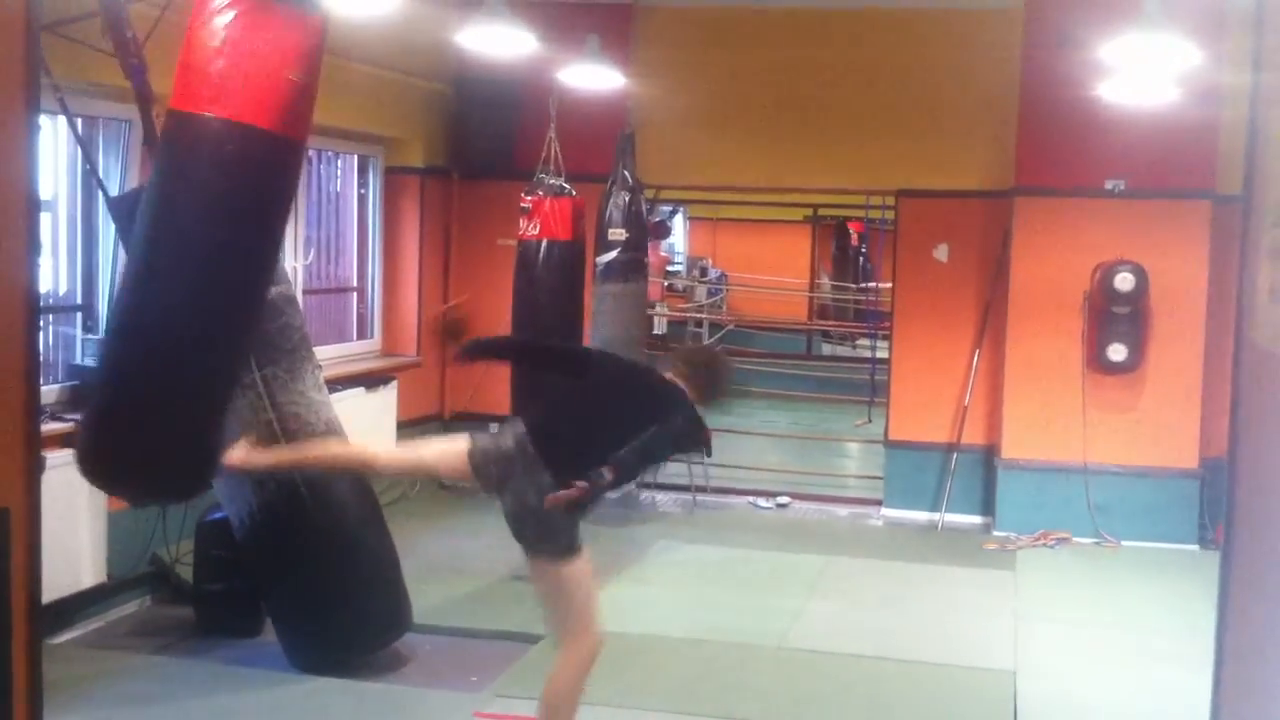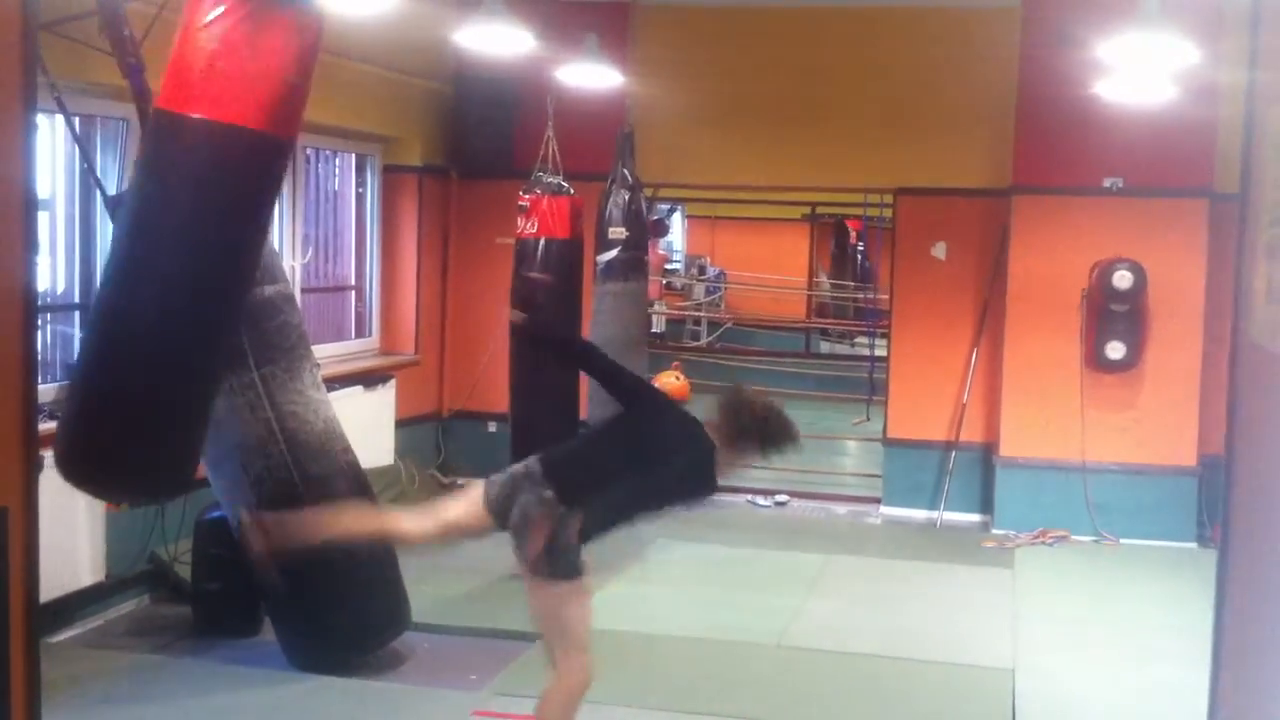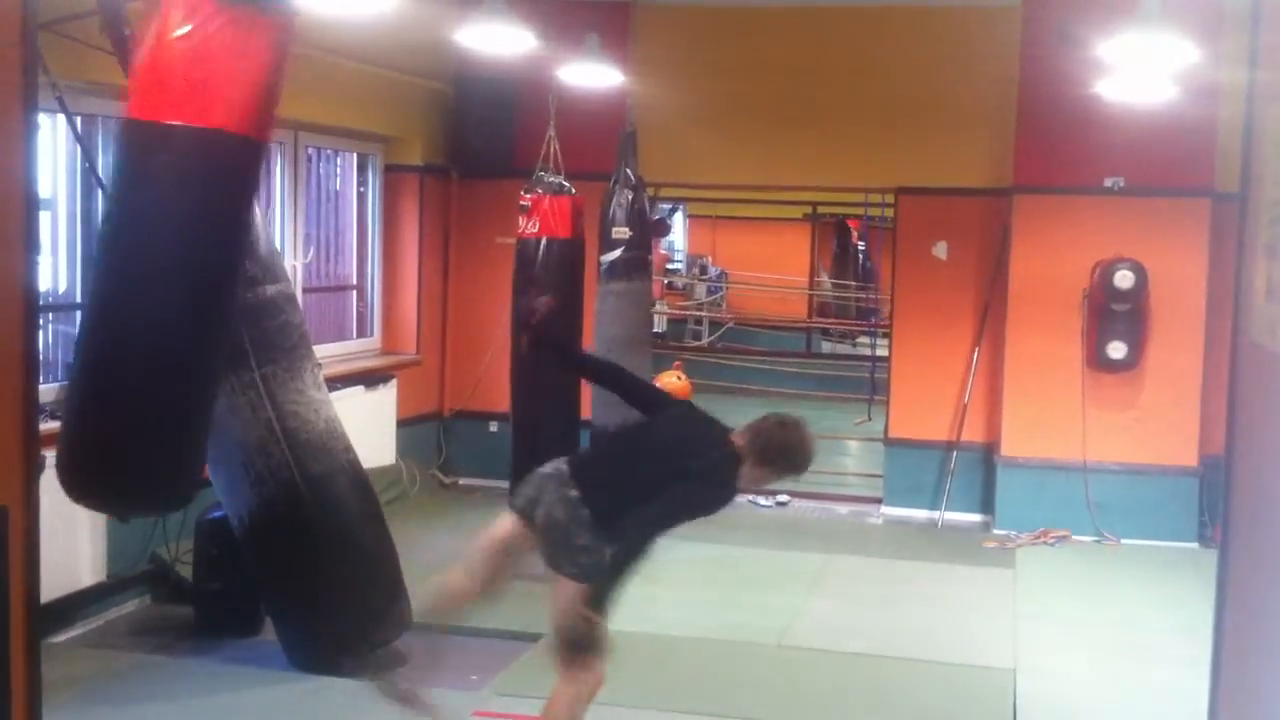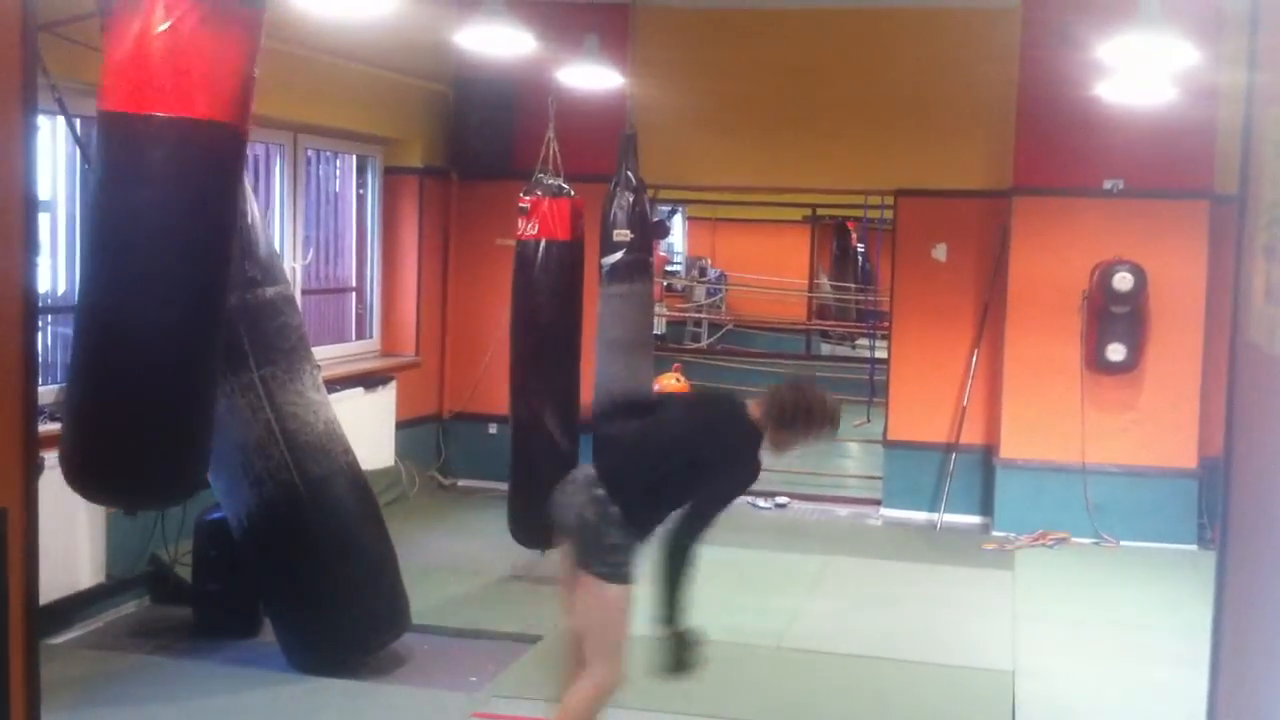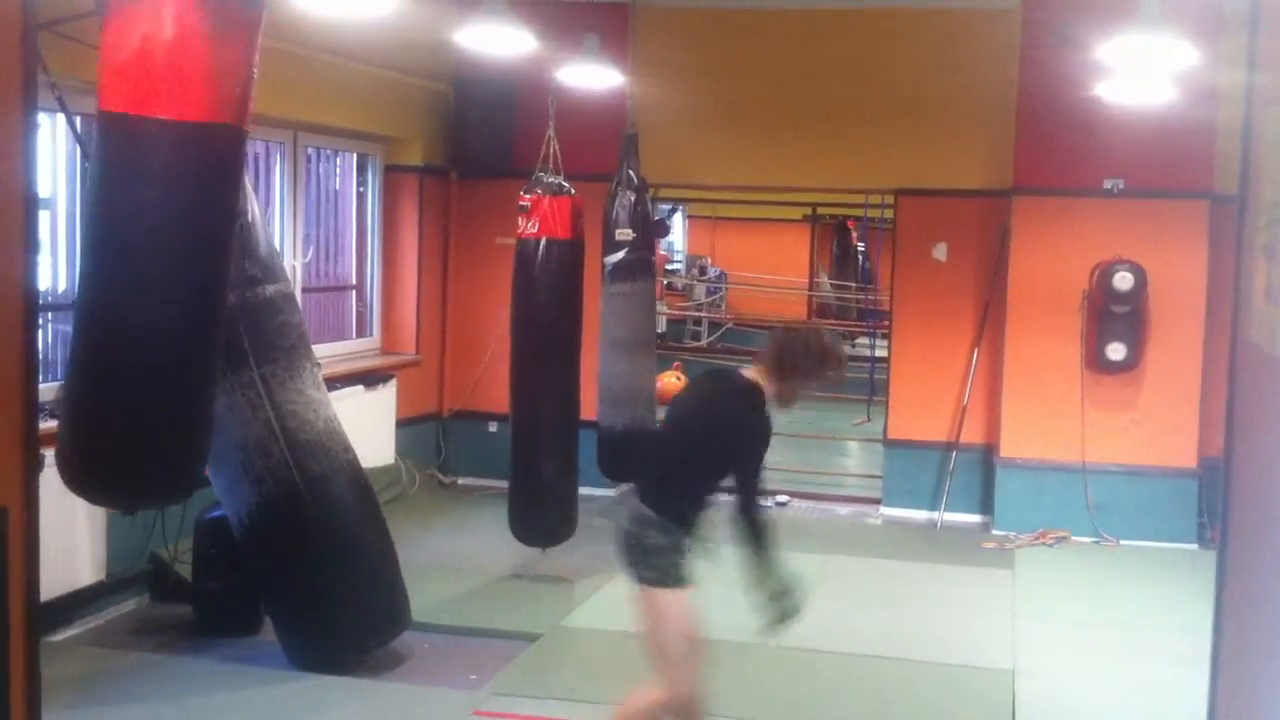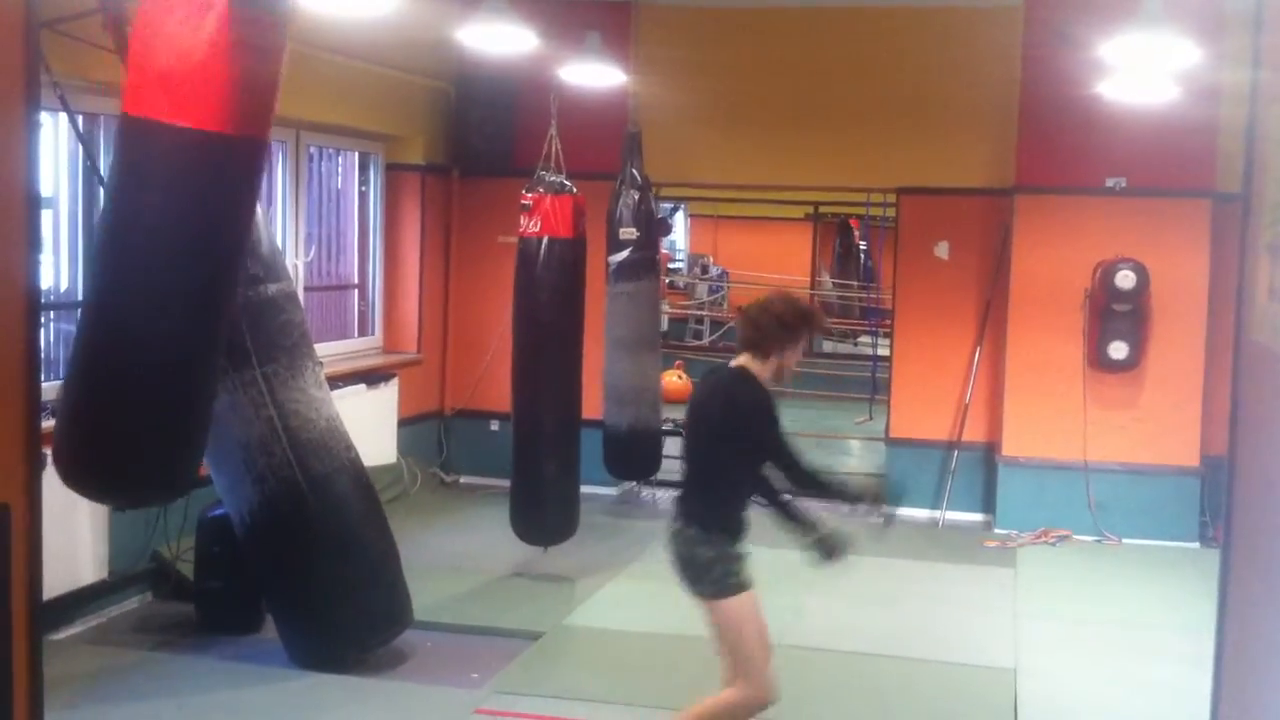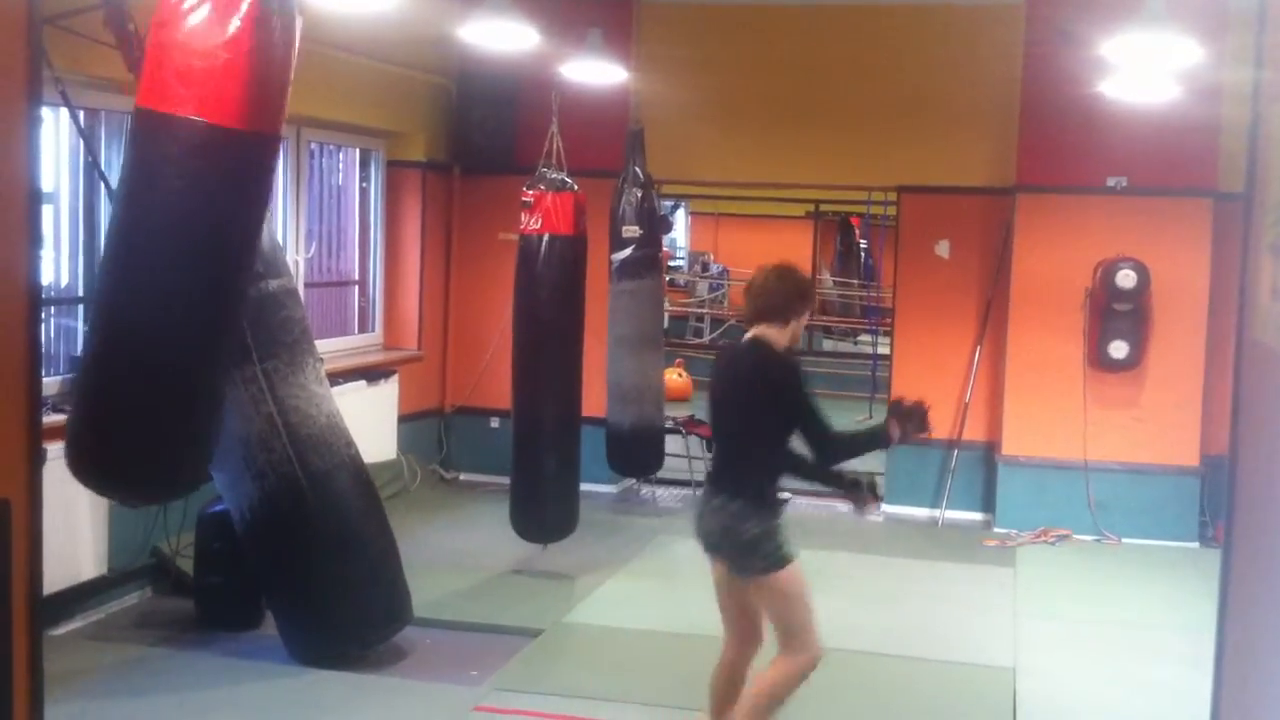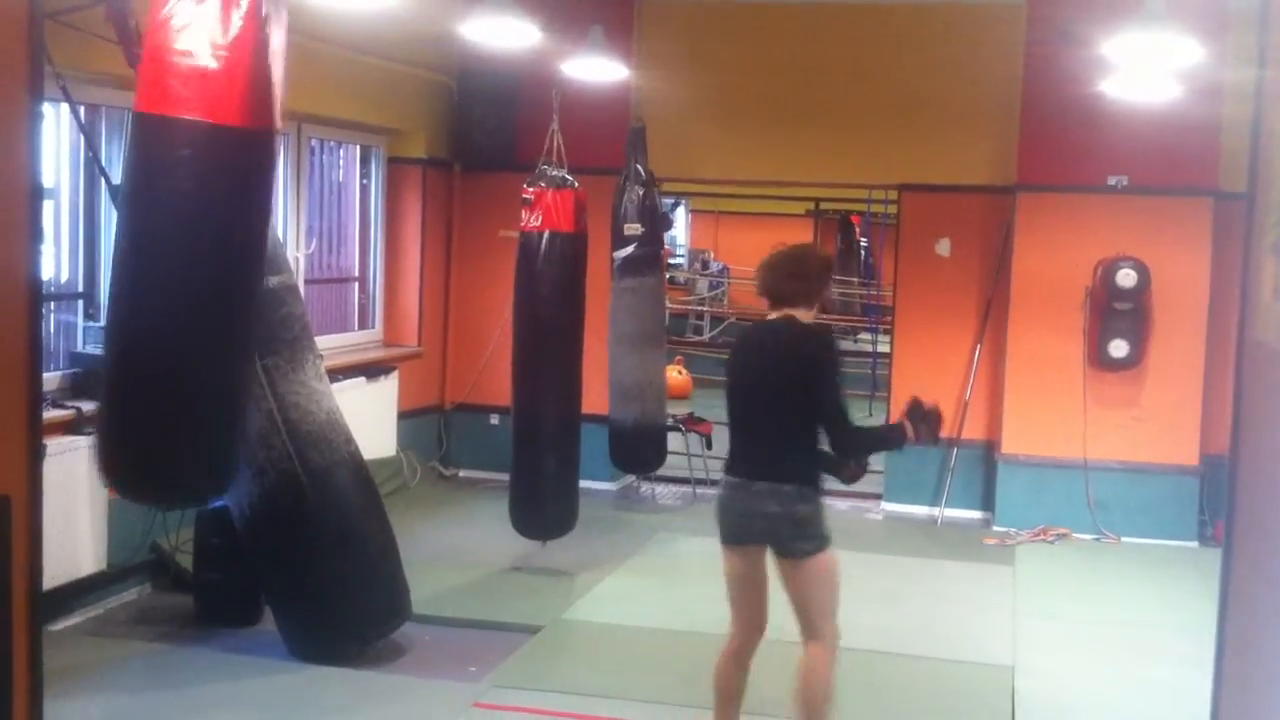
dt=0.1s
person 1, frame 1
left shoulder: (617, 366)
right shoulder: (686, 422)
left elbow: (538, 353)
right elbow: (651, 447)
left wrist: (467, 347)
right wrist: (598, 483)
left hip: (511, 448)
right hip: (544, 497)
left knee: (384, 459)
right knee: (584, 640)
left ankle: (261, 458)
person 1, frame 2
left shoulder: (658, 409)
right shoulder: (702, 475)
left elbow: (587, 356)
right elbow: (627, 495)
left wrist: (528, 324)
right wrist: (573, 526)
left hip: (526, 482)
right hip: (552, 514)
left knee: (399, 526)
right knee: (576, 669)
left ankle: (280, 533)
person 1, frame 3
left shoulder: (691, 421)
right shoulder: (717, 487)
left elbow: (614, 379)
right elbow: (639, 535)
left wrist: (543, 339)
right wrist: (593, 609)
left hip: (550, 481)
right hip: (575, 528)
left knee: (471, 582)
right knee: (583, 672)
person 1, frame 4
left shoulder: (709, 402)
right shoulder: (739, 461)
left elbow: (614, 410)
right elbow: (684, 538)
right wrist: (672, 622)
right hip: (607, 528)
left knee: (584, 628)
right knee: (603, 673)
person 1, frame 5
left shoulder: (713, 380)
right shoulder: (749, 418)
right elbow: (746, 504)
right wrist: (771, 580)
left hip: (646, 521)
right hip: (660, 537)
left knee: (687, 652)
right knee: (679, 687)
person 1, frame 6
left shoulder: (720, 381)
right shoulder: (749, 400)
right elbow: (798, 477)
left wrist: (804, 523)
right wrist: (856, 499)
left hip: (696, 534)
right hip: (710, 546)
left knee: (748, 667)
person 1, frame 7
left shoulder: (734, 359)
right shoulder: (777, 366)
right elbow: (825, 450)
left wrist: (839, 482)
right wrist: (893, 431)
left hip: (718, 511)
right hip: (747, 520)
left knee: (741, 643)
right knee: (802, 652)
person 1, frame 8
left shoulder: (745, 343)
right shoulder: (815, 346)
right elbow: (844, 440)
left wrist: (823, 462)
right wrist: (906, 431)
left hip: (739, 496)
right hip: (792, 501)
left knee: (744, 633)
right knee: (821, 639)
